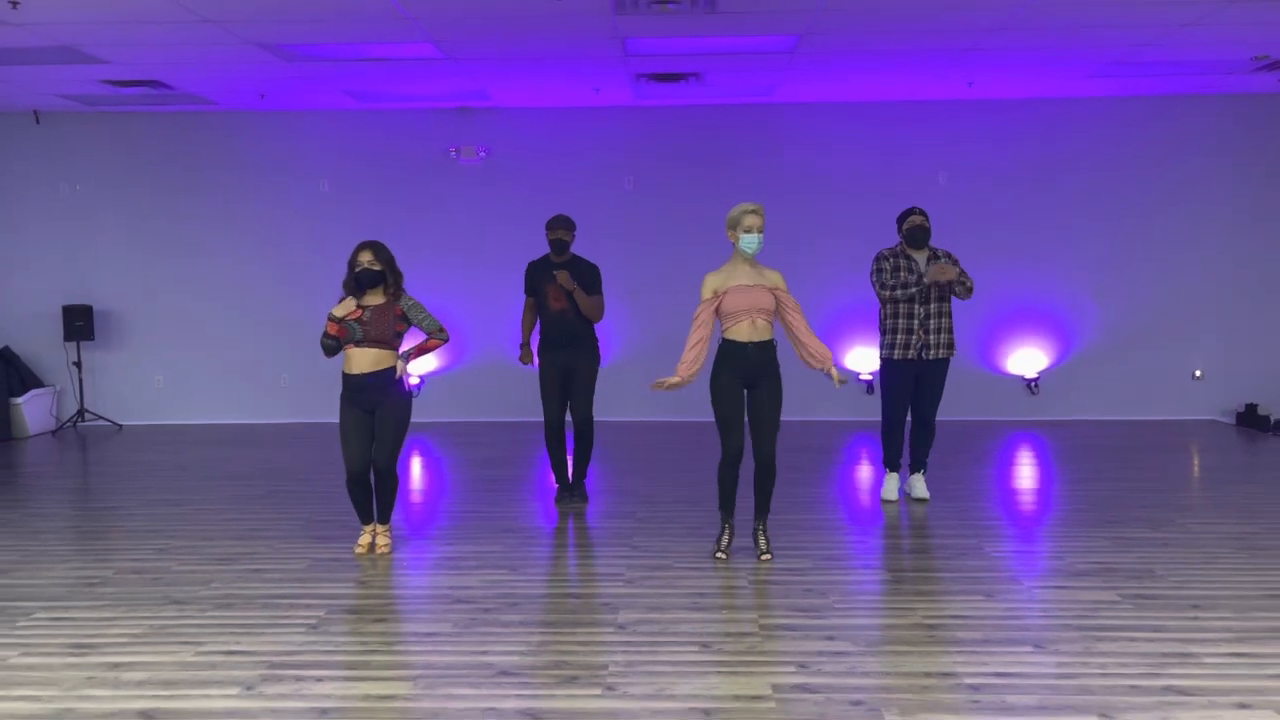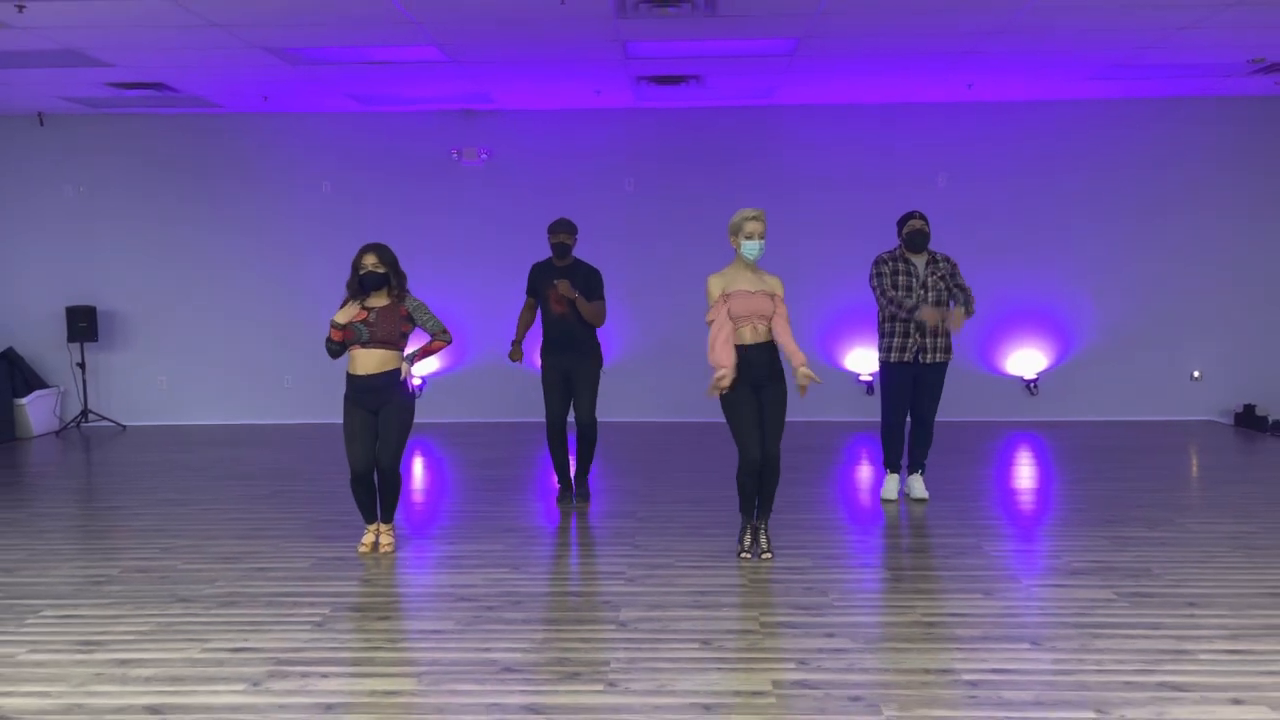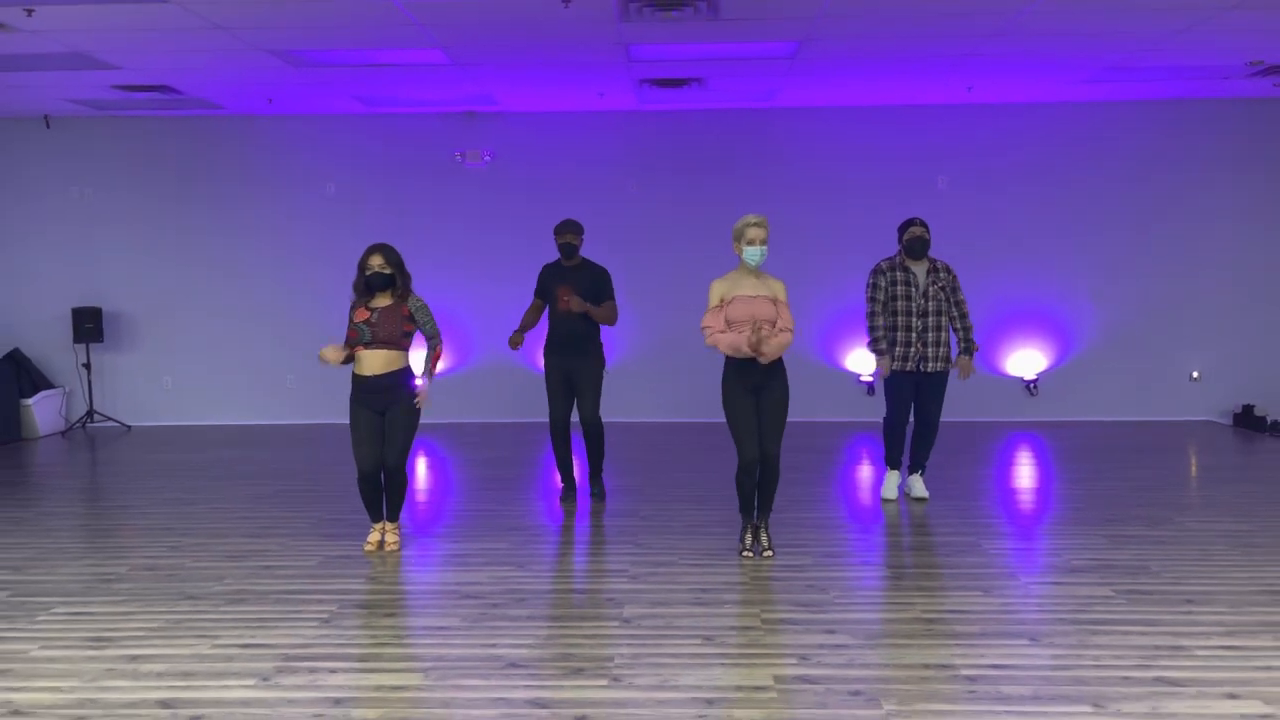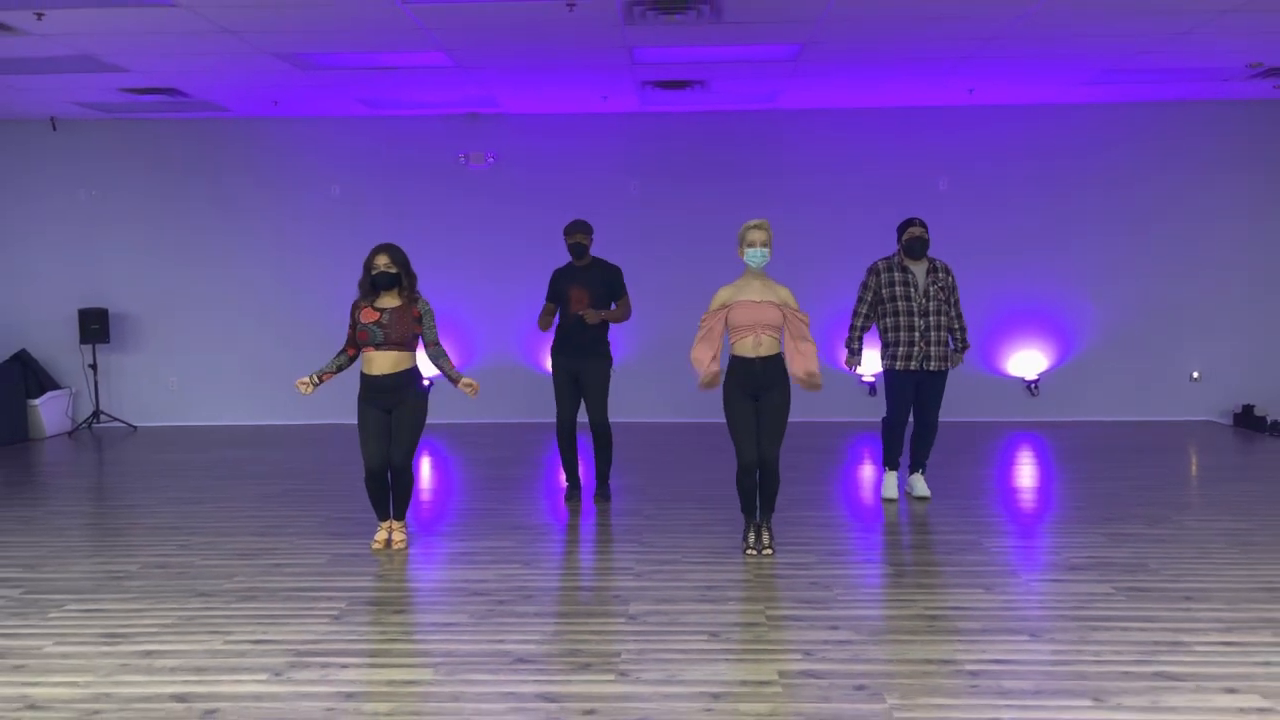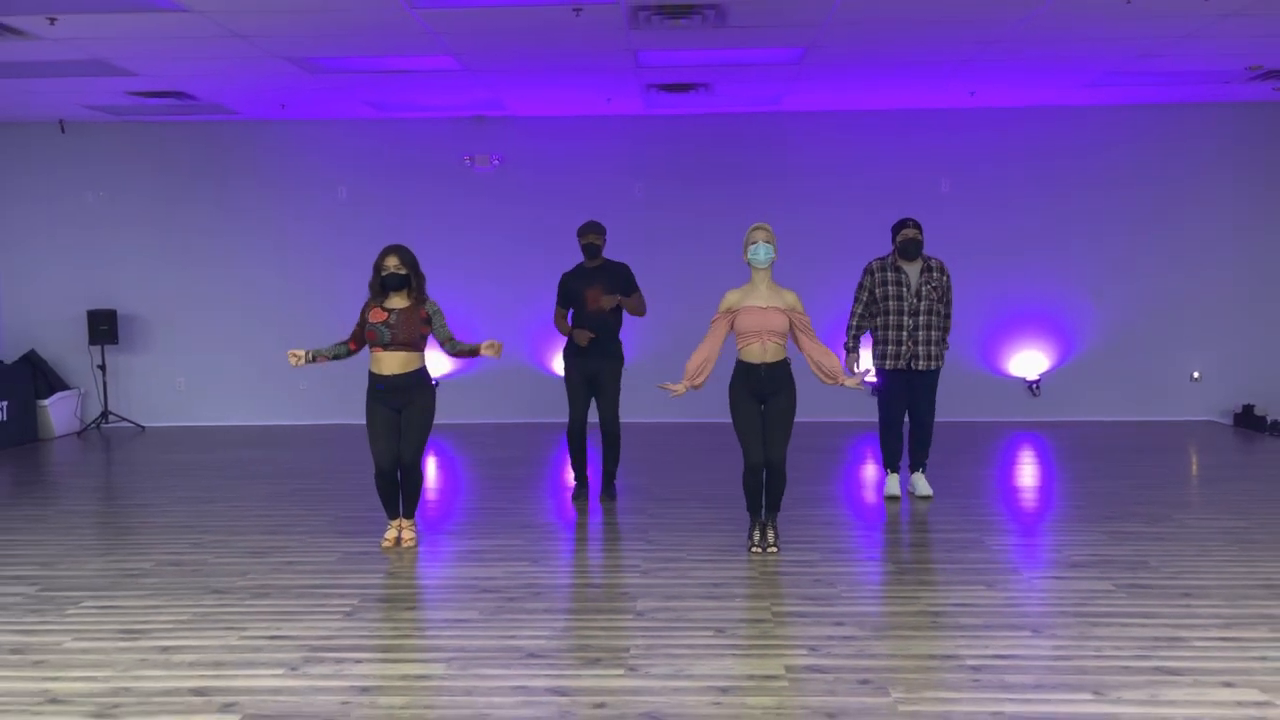
dt=0.2s
person 1, frame 1
left shoulder: (772, 278)
right shoulder: (714, 280)
left elbow: (796, 323)
right elbow: (701, 330)
left wrist: (827, 363)
right wrist: (682, 373)
left hip: (765, 364)
right hip: (729, 363)
left knee: (766, 452)
right knee: (732, 449)
left ankle: (760, 528)
right ankle: (726, 526)
person 1, frame 2
left shoulder: (772, 283)
right shoulder: (718, 281)
left elbow: (782, 328)
right elbow: (720, 327)
left wrist: (800, 365)
right wrist: (724, 368)
left hip: (769, 366)
right hip: (738, 368)
left knee: (771, 453)
right knee: (750, 454)
left ankle: (763, 526)
right ankle: (747, 525)
person 1, frame 3
left shoulder: (776, 287)
right shoulder: (721, 286)
left elbow: (786, 333)
right elbow: (712, 334)
left wrist: (766, 346)
right wrist: (745, 342)
left hip: (772, 375)
right hip: (738, 374)
left knee: (771, 454)
right knee: (749, 456)
left ankle: (763, 525)
right ankle: (746, 525)
person 1, frame 4
left shoulder: (783, 294)
right shoulder: (726, 294)
left elbow: (802, 338)
right elbow: (704, 339)
left wrist: (809, 372)
right wrist: (707, 372)
left hip: (774, 379)
right hip: (739, 379)
left knee: (770, 458)
right knee: (747, 459)
left ankle: (766, 524)
right ankle: (750, 525)
person 1, frame 5
left shoulder: (789, 299)
right shoulder: (733, 298)
left elbow: (810, 343)
right elbow: (711, 342)
left wrist: (842, 377)
right wrist: (687, 381)
left hip: (780, 382)
right hip: (745, 382)
left knee: (775, 459)
right knee: (754, 460)
left ankle: (770, 523)
right ankle: (755, 524)
person 2, frame 1
left shoulder: (402, 303)
right shoulder: (348, 304)
left elbow: (440, 334)
right elbow: (328, 349)
left wrist: (405, 357)
right wrist: (334, 316)
left hip: (389, 390)
right hip: (353, 393)
left knee: (384, 465)
right knee: (355, 468)
left ankle: (383, 528)
right ankle: (367, 527)
person 2, frame 2
left shoulder: (406, 304)
right shoulder: (351, 306)
left elbow: (444, 337)
right elbow: (334, 352)
left wrist: (410, 359)
right wrist: (337, 322)
left hip: (393, 391)
right hip: (357, 394)
left knee: (387, 465)
right knee: (359, 468)
left ankle: (387, 526)
right ankle: (370, 526)
person 2, frame 3
left shoulder: (410, 303)
right shoulder: (358, 307)
left elbow: (435, 341)
left wrist: (426, 378)
right wrist: (334, 354)
left hip: (399, 391)
right hip: (362, 393)
left knee: (393, 463)
right knee: (366, 467)
left ankle: (392, 525)
right ankle: (376, 525)
person 2, frame 4
left shoulder: (418, 306)
right shoulder: (361, 306)
left elbow: (434, 349)
right elbow: (350, 351)
left wrist: (457, 378)
right wrist: (317, 377)
left hip: (408, 389)
right hip: (371, 393)
left knee: (401, 462)
right knee: (374, 465)
left ankle: (400, 524)
right ankle: (383, 523)
person 2, frame 5
left shoulder: (426, 307)
right shoulder: (371, 307)
left elbow: (450, 345)
right elbow: (352, 345)
left wrist: (478, 349)
right wrist: (311, 355)
left hip: (416, 390)
right hip: (379, 392)
left knee: (410, 461)
right knee: (384, 463)
left ankle: (409, 522)
right ankle: (393, 522)
person 3, frame 1
left shoulder: (945, 259)
right shoulder: (885, 259)
left elbow: (967, 291)
right elbow: (885, 290)
left wrist: (955, 276)
right wrist: (923, 278)
left hip: (935, 351)
right hip: (897, 351)
left knee: (926, 415)
right knee: (894, 414)
left ankle: (917, 475)
right ankle: (891, 473)
person 3, frame 2
left shoulder: (944, 263)
right shoulder: (884, 262)
left elbow: (963, 294)
right elbow: (886, 297)
left wrist: (961, 309)
right wrist: (917, 311)
left hip: (934, 354)
right hip: (895, 353)
left knee: (924, 417)
right knee: (893, 416)
left ankle: (915, 475)
right ankle: (892, 474)
person 3, frame 3
left shoulder: (945, 272)
right shoulder: (882, 271)
left elbow: (959, 311)
right elbow: (876, 313)
left wrist: (966, 351)
right wrist: (881, 353)
left hip: (936, 361)
right hip: (898, 361)
left knee: (928, 421)
right knee: (896, 418)
left ankle: (915, 475)
right ankle: (892, 471)
person 3, frame 4
left shoulder: (943, 271)
right shoulder: (880, 270)
left elbow: (954, 311)
right elbow: (863, 311)
left wrist: (959, 347)
right wrist: (854, 347)
left hip: (936, 360)
right hip: (899, 360)
left knee: (928, 420)
right knee: (896, 417)
left ankle: (917, 474)
right ankle: (891, 471)
person 3, frame 5
left shoulder: (939, 270)
right shoulder: (875, 270)
left elbow: (945, 312)
right elbow: (860, 310)
left wrist: (941, 344)
right wrist: (852, 347)
left hip: (928, 360)
right hip: (890, 360)
left knee: (923, 419)
right knee: (891, 418)
left ankle: (917, 473)
right ankle: (892, 473)
person 4, frame 1
left shoulder: (588, 270)
right shoulder: (535, 269)
left elbow: (597, 314)
right elbow: (530, 307)
left wrist: (573, 287)
right wrist: (525, 344)
left hip: (584, 354)
right hip: (550, 354)
left knee: (582, 418)
right knee: (553, 420)
left ankle: (579, 481)
right ankle: (562, 483)
person 4, frame 2
left shoulder: (589, 274)
right shoulder: (538, 271)
left elbow: (598, 319)
right elbow: (530, 307)
left wrist: (575, 295)
right wrist: (517, 342)
left hip: (585, 357)
right hip: (552, 357)
left knee: (586, 419)
right knee: (554, 421)
left ankle: (582, 479)
right ankle: (564, 483)
person 4, frame 3
left shoulder: (598, 274)
right shoulder: (548, 272)
left elbow: (611, 317)
right elbow: (537, 307)
left wrist: (586, 307)
right wrist: (520, 331)
left hip: (588, 358)
right hip: (555, 357)
left knee: (590, 418)
right knee: (558, 421)
left ankle: (596, 478)
right ankle: (568, 482)
person 4, frame 4
left shoulder: (609, 272)
right shoulder: (559, 275)
left elbow: (625, 311)
right elbow: (549, 310)
left wrist: (602, 315)
right wrist: (544, 321)
left hip: (595, 358)
right hip: (563, 357)
left knee: (598, 420)
right knee: (564, 421)
left ankle: (603, 482)
right ankle: (572, 482)
person 4, frame 5
left shoulder: (620, 271)
right shoulder: (569, 278)
left elbow: (640, 308)
right elbow: (559, 316)
left wrist: (618, 300)
right wrist: (572, 332)
left hip: (609, 358)
right hip: (576, 359)
left knee: (610, 420)
right knee: (577, 420)
left ankle: (609, 481)
right ankle: (581, 481)
